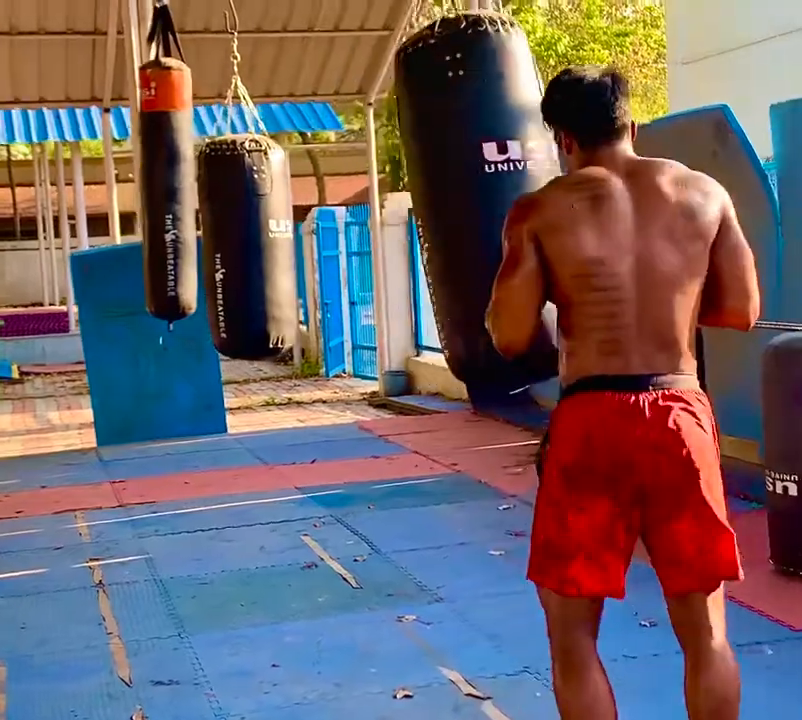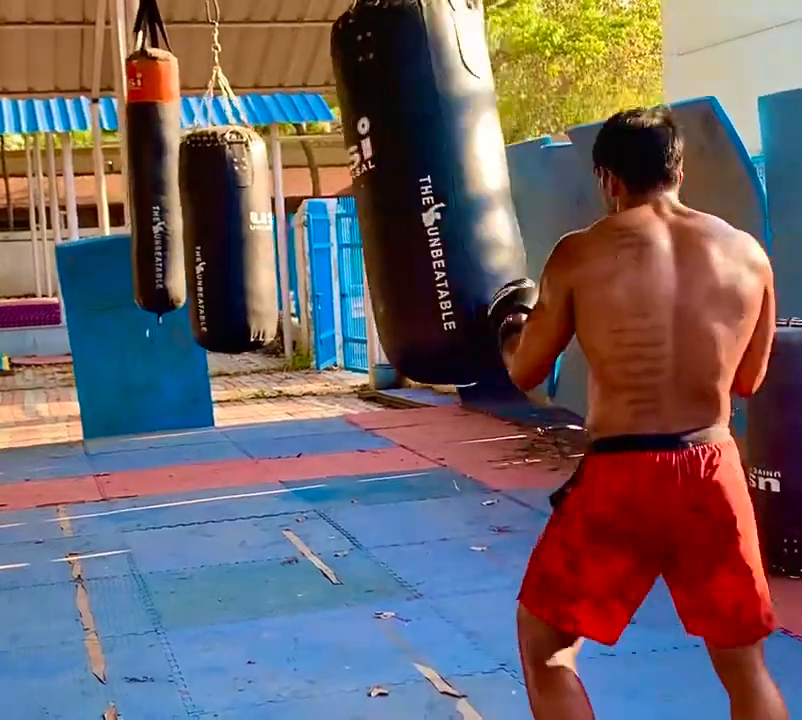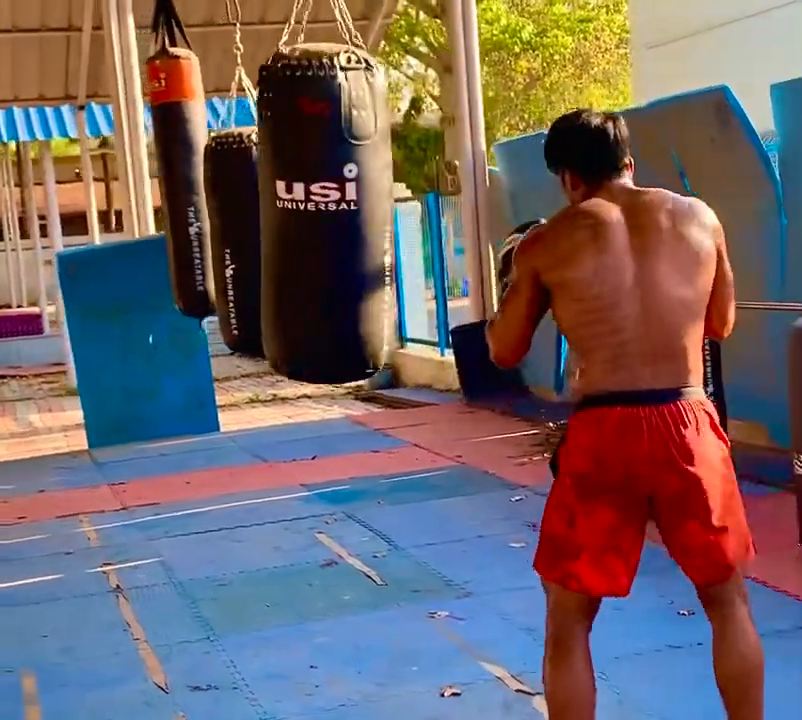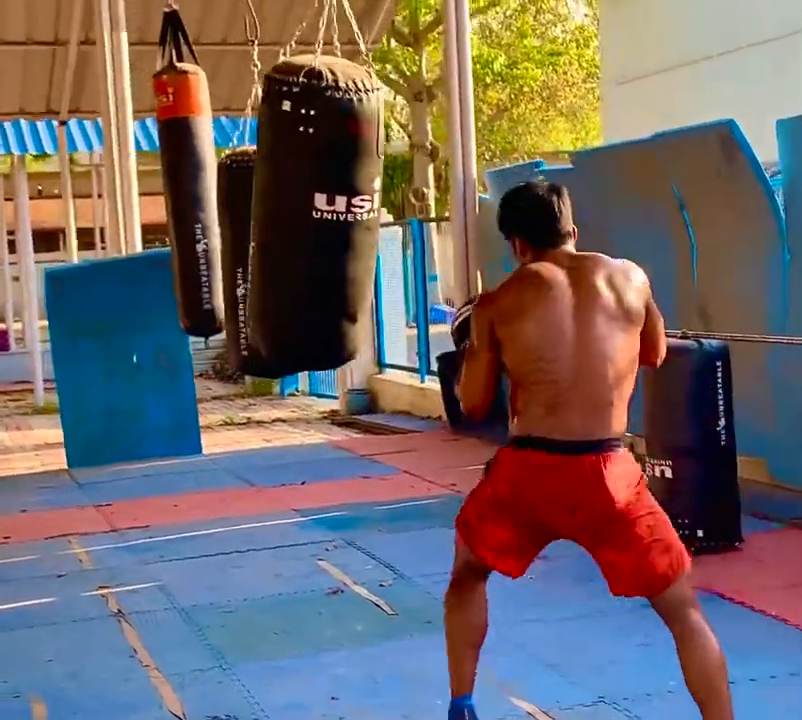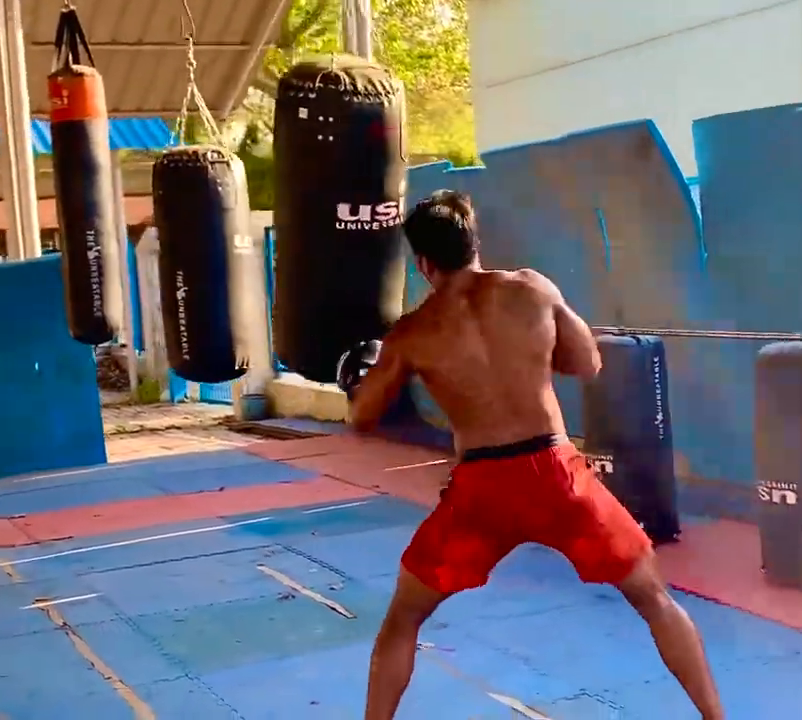
dt=0.7s
person 1, frame 1
left shoulder: (539, 209)
right shoulder: (703, 193)
left elbow: (511, 337)
right elbow: (743, 312)
left wrist: (506, 280)
left hip: (592, 424)
right hip: (680, 419)
left knee: (571, 631)
right knee: (703, 624)
person 1, frame 2
left shoulder: (580, 254)
right shoulder: (748, 253)
left elbow: (525, 373)
right elbow: (747, 378)
left wrist: (515, 333)
left hip: (620, 476)
right hip: (711, 473)
left knee: (541, 646)
right knee: (745, 668)
person 1, frame 3
left shoulder: (545, 244)
right shoulder: (698, 217)
left elbow: (504, 353)
right elbow: (720, 325)
left wrist: (517, 276)
left hip: (603, 437)
right hip: (688, 428)
left knee: (568, 624)
right knee: (728, 604)
person 1, frame 4
left shoulder: (498, 304)
right shoulder: (629, 280)
left elbow: (473, 405)
right elbow: (656, 357)
left wrist: (473, 341)
left hip: (524, 473)
right hip: (606, 478)
left knee: (469, 573)
right knee: (683, 612)
person 1, frame 5
left shoulder: (410, 334)
right shoulder: (532, 289)
left elbow: (362, 416)
right elbow: (589, 364)
left wrist: (356, 377)
left hip: (483, 487)
right hip: (558, 473)
left knee: (403, 615)
right knee: (652, 596)
